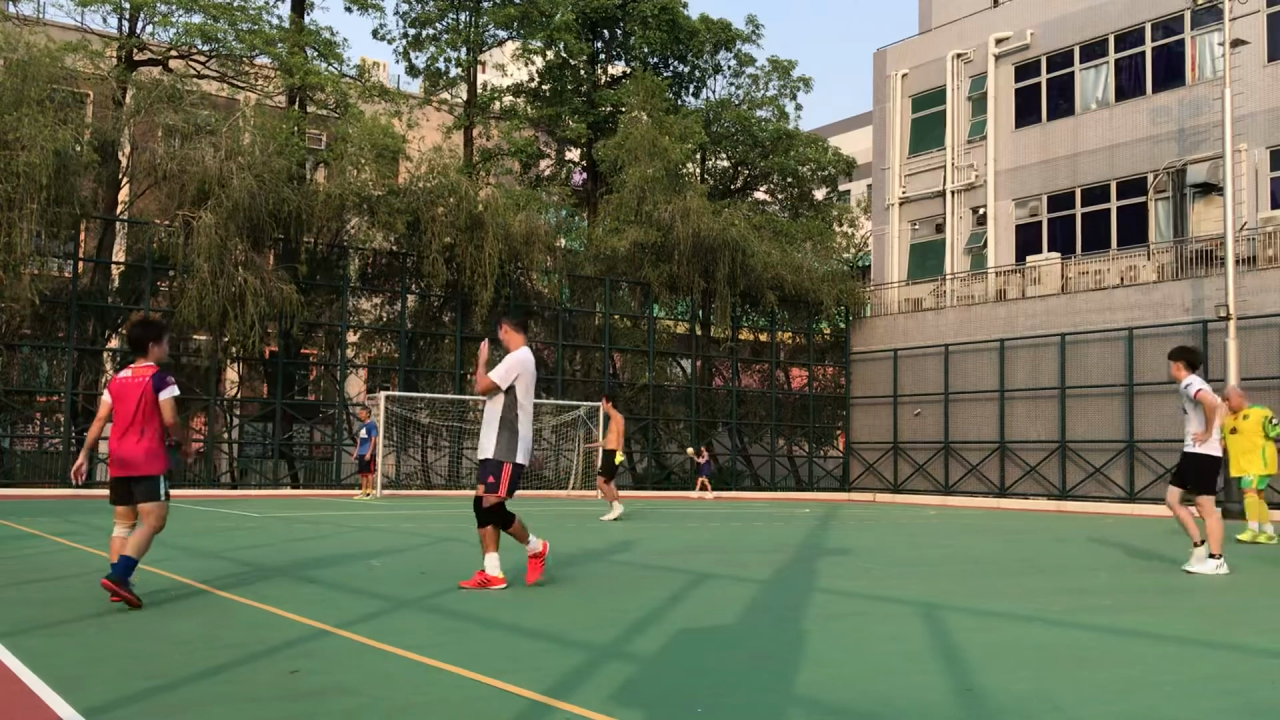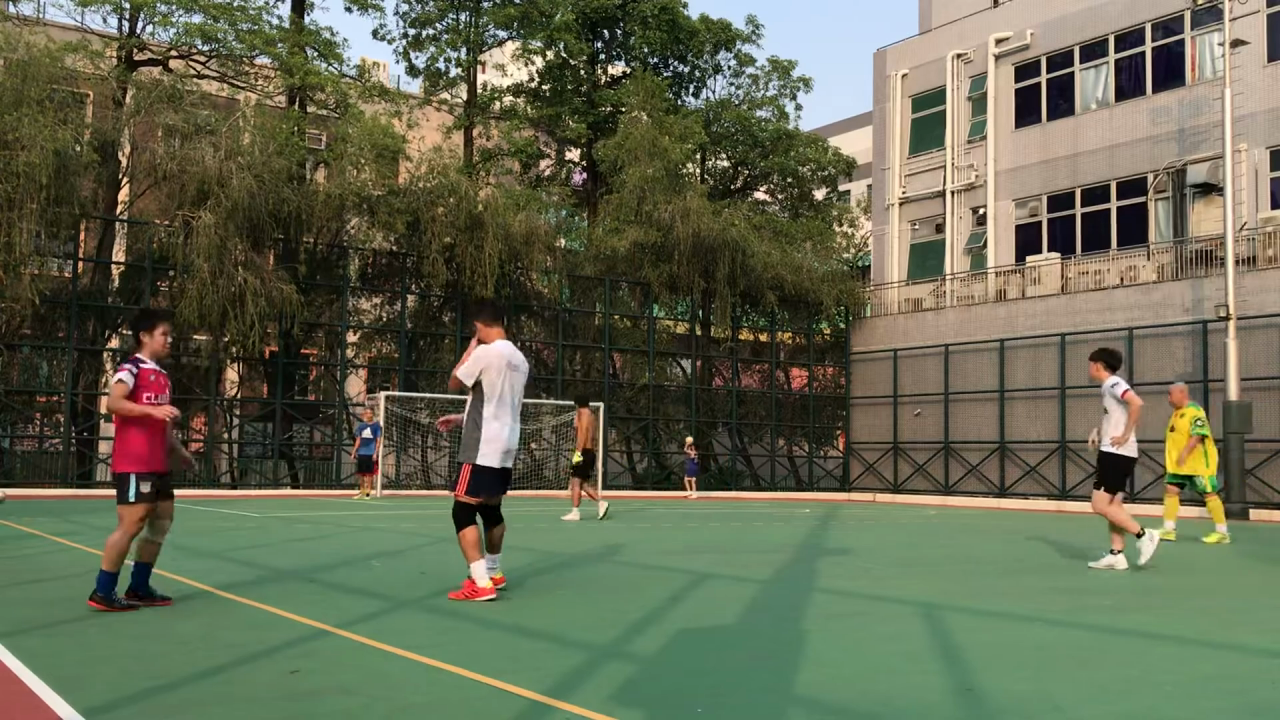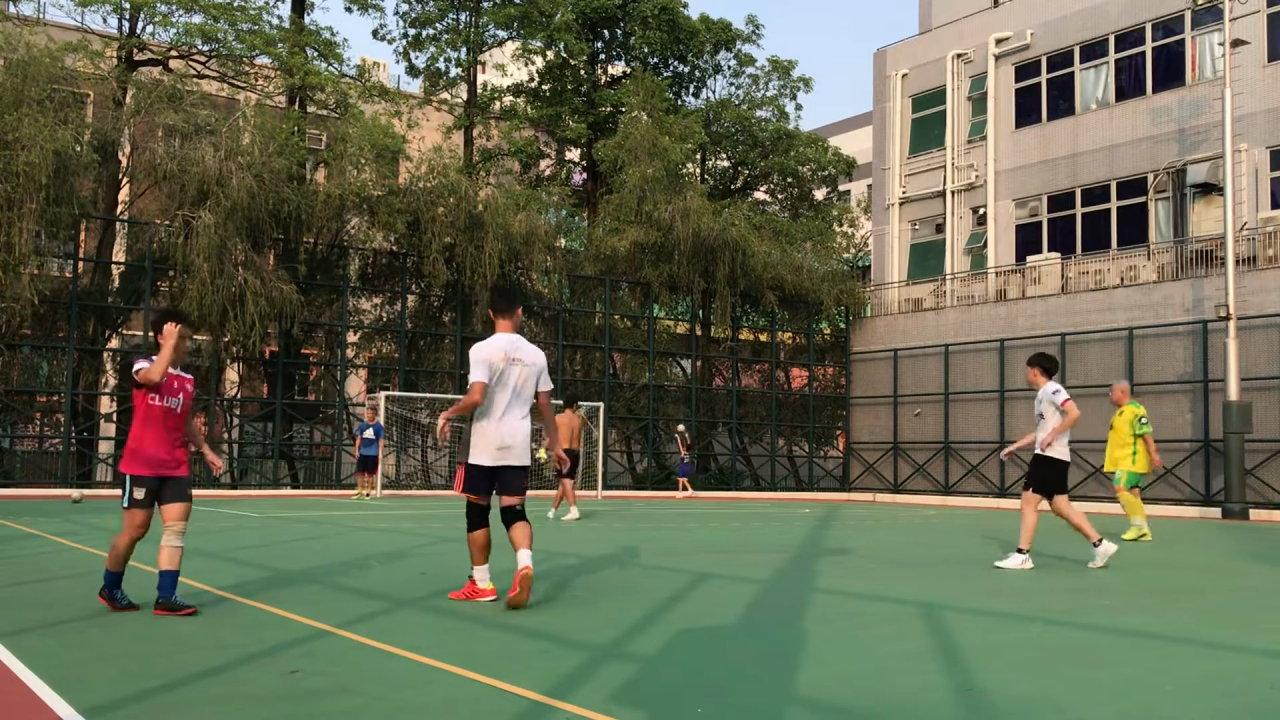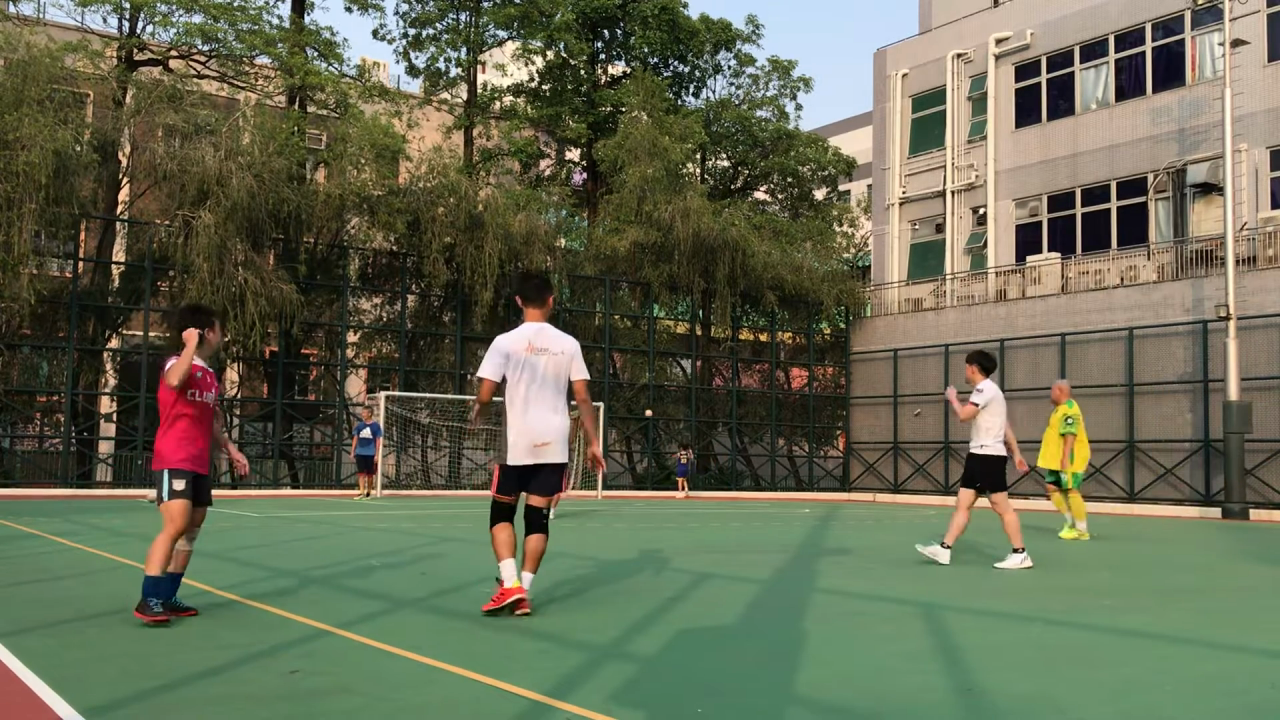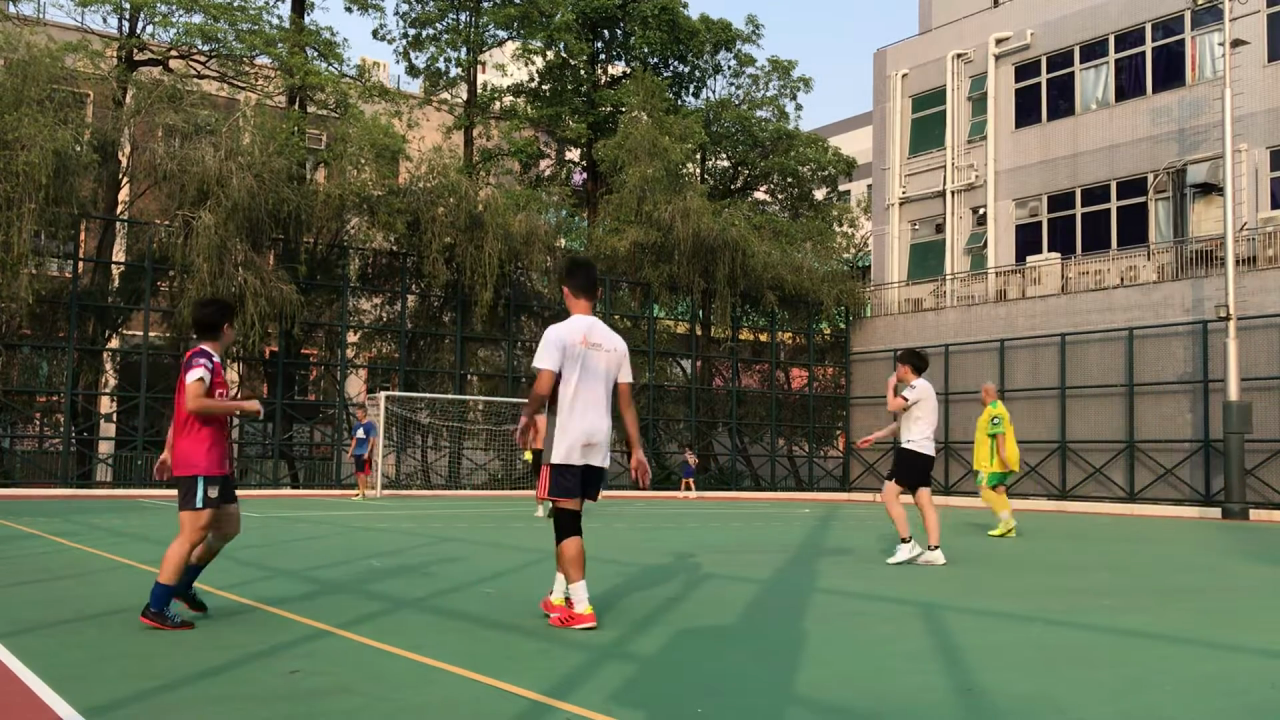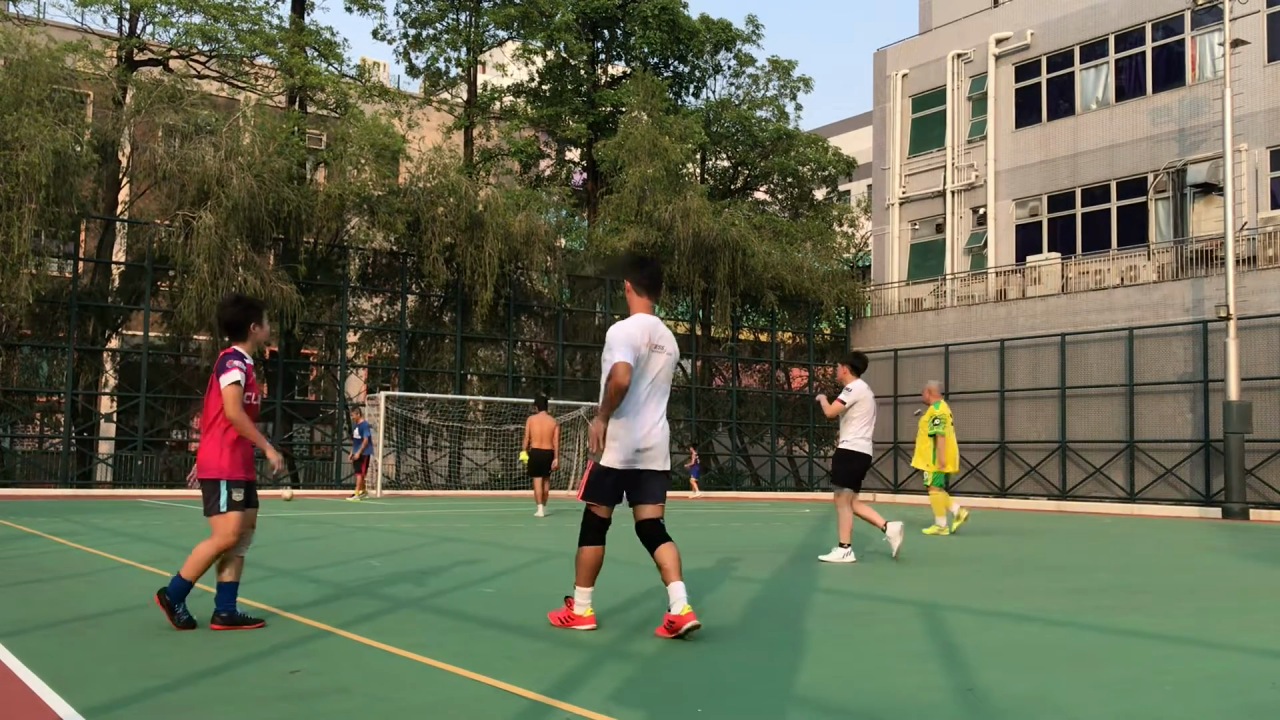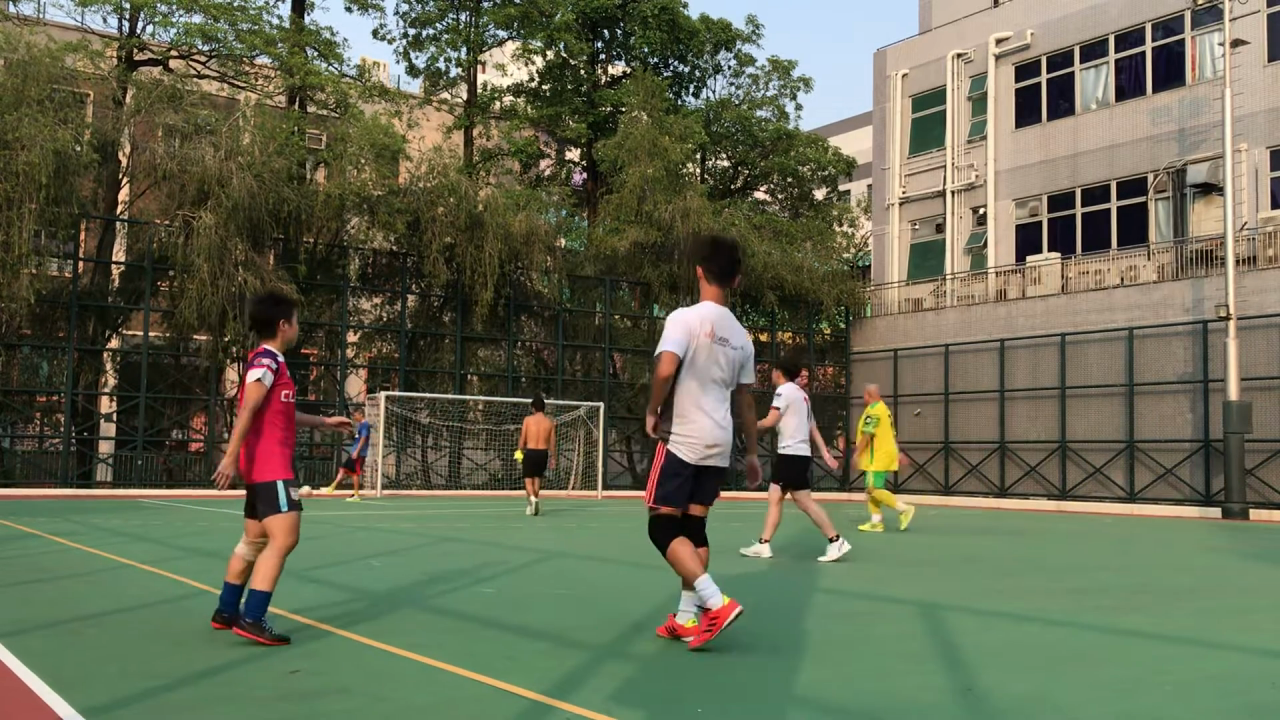
dt=0.4s
person 1, frame 1
left shoulder: (517, 358)
right shoulder: (522, 360)
left elbow: (482, 387)
left wrist: (482, 359)
left hip: (507, 448)
right hip: (494, 446)
left knee: (492, 506)
right knee: (482, 505)
left ankle: (536, 548)
right ankle: (492, 572)
person 1, frame 2
left shoulder: (487, 352)
right shoulder: (520, 359)
left elbow: (454, 383)
left wrist: (472, 346)
right wrist: (462, 418)
left hip: (483, 447)
right hip: (505, 446)
left knee: (463, 511)
right knee: (490, 509)
left ankle: (481, 583)
right ankle: (493, 572)
person 1, frame 3
left shoulder: (483, 349)
right shoulder: (536, 355)
left elbow: (476, 397)
right elbow: (545, 406)
left wrist: (448, 414)
right wrist: (555, 444)
left hip: (485, 446)
right hip: (519, 447)
left knee: (477, 512)
right knee: (514, 511)
left ankle: (481, 584)
right ankle: (524, 566)
person 1, frame 4
left shoulder: (505, 342)
right shoulder: (569, 344)
left elbow: (485, 395)
right elbow: (583, 398)
left wrist: (478, 408)
right wrist: (593, 442)
left hip: (518, 443)
right hip: (554, 444)
left knee: (501, 512)
right knee: (537, 516)
left ankle: (509, 584)
right ankle: (521, 592)
person 1, frame 5
left shoulder: (558, 332)
right shoulder: (616, 341)
left elbow: (543, 386)
right elbow: (626, 401)
left wrist: (527, 417)
right wrist: (637, 450)
left hip: (568, 441)
right hip: (600, 444)
left knee: (567, 520)
right knee: (570, 519)
left ankle: (581, 608)
right ankle: (559, 595)
person 1, frame 6
left shoulder: (624, 330)
right shoulder: (670, 340)
left elbow: (621, 377)
left wrist: (600, 418)
left hip: (619, 444)
right hip: (656, 447)
left knee: (594, 524)
right knee: (652, 527)
left ankle: (581, 609)
right ankle: (681, 608)
person 1, frame 7
left shoulder: (684, 318)
right shoulder: (742, 336)
left elbow: (665, 370)
right elbow: (745, 401)
left wrist: (653, 412)
right wrist: (752, 452)
left hip: (681, 438)
right hip: (718, 443)
left knee: (663, 528)
right knee: (693, 527)
left ankle: (717, 603)
right ankle: (686, 617)
person 2, frame 1
left shoulder: (117, 380)
right shoulder: (161, 378)
left elbow: (100, 420)
right elbow: (170, 420)
left wrist: (84, 456)
right wrist: (185, 444)
left hip: (120, 462)
right hip: (148, 462)
left knee: (123, 524)
right knee: (152, 522)
left ankle: (119, 583)
right ankle: (118, 576)
person 2, frame 2
left shoulder: (159, 374)
right shoulder: (130, 367)
right elbow: (113, 403)
left wrist: (180, 448)
right wrist: (152, 410)
left hip: (154, 462)
right hip: (134, 462)
left knee: (162, 521)
right knee: (131, 525)
left ankle: (139, 587)
right ankle: (102, 592)
person 2, frame 3
left shoulder: (188, 380)
right shoulder: (144, 366)
right elbow: (156, 376)
left wrist: (206, 451)
right wrist: (171, 343)
left hip: (176, 467)
right hip: (142, 464)
left knee: (175, 528)
right knee: (134, 530)
left ankle: (166, 597)
right ankle: (110, 588)
person 2, frame 4
left shoulder: (211, 374)
right shoulder: (176, 362)
right elbow: (174, 381)
left wrist: (231, 449)
right wrist: (190, 344)
left hip: (200, 463)
right hip: (174, 460)
left knee: (191, 531)
right knee: (175, 527)
left ankle: (167, 598)
right ankle: (149, 600)
person 2, frame 5
left shoulder: (206, 361)
right shoulder: (201, 360)
left elbow: (181, 413)
right elbow: (194, 404)
left wrist: (169, 451)
right wrist: (242, 405)
left hip: (212, 463)
right hip: (199, 464)
left knee: (228, 526)
right knee: (194, 534)
left ankle: (182, 583)
right ankle: (156, 607)
person 2, frame 6
left shoulder: (239, 362)
right shoulder: (234, 361)
right elbow: (233, 412)
left wrist: (203, 457)
right wrist: (268, 448)
left hip: (237, 467)
right hip: (224, 467)
left knee: (242, 534)
right knee: (226, 537)
left ankle: (225, 610)
right ankle: (173, 595)
person 2, frame 7
left shoulder: (271, 362)
right shoulder: (266, 360)
right elbow: (247, 410)
left wrist: (325, 421)
right wrist: (230, 456)
left hip: (265, 468)
right hip: (270, 467)
left knee: (255, 539)
right knee: (284, 539)
left ankle: (227, 610)
right ankle: (252, 618)
person 3, frame 1
left shoulder: (1189, 384)
right shoulder: (1193, 384)
left elbow: (1211, 402)
right elbow: (1221, 408)
left wrist: (1208, 433)
right wrist: (1214, 433)
left hip: (1201, 454)
right hip: (1195, 453)
left knee: (1206, 508)
right knee: (1172, 500)
left ankle: (1216, 560)
right ankle: (1200, 546)
person 3, frame 2
left shoulder: (1112, 383)
right shoulder: (1111, 386)
left elbow: (1137, 403)
left wrist: (1126, 435)
right wrist: (1098, 431)
left hip: (1116, 454)
right hip: (1111, 453)
left knee: (1101, 505)
right knee: (1112, 505)
left ankle: (1144, 536)
right ankle: (1116, 555)
person 3, frame 3
left shoulder: (1052, 390)
right shoulder: (1043, 395)
left elbow: (1074, 413)
left wrist: (1051, 436)
right wrist: (1015, 446)
left hip: (1049, 457)
right hip: (1047, 456)
left knee: (1028, 504)
right knee: (1062, 508)
left ankle: (1022, 555)
right ankle: (1101, 546)
person 3, frame 4
left shoulder: (984, 388)
right shoulder: (988, 389)
left elbow: (963, 415)
right elbow: (1006, 427)
left wrist: (952, 398)
right wrist: (1016, 454)
left hip: (988, 455)
right hip: (979, 455)
left knee: (1002, 506)
right knee: (962, 504)
left ankle: (1020, 555)
right ankle: (944, 549)
person 3, frame 5
left shoulder: (919, 386)
right shoulder: (918, 388)
left elbow: (892, 407)
right elbow: (902, 423)
left wrist: (891, 386)
right wrist: (875, 437)
left hip: (915, 452)
right hip: (922, 453)
left knee: (889, 496)
right knee: (924, 503)
left ankle: (907, 543)
right ankle: (934, 551)
person 3, frame 6
left shoulder: (854, 388)
right shoulder: (860, 390)
left elbow: (830, 412)
left wrist: (822, 399)
right wrist: (838, 451)
left hip: (851, 451)
right hip: (860, 452)
left knee: (842, 501)
right knee: (851, 503)
left ankle: (844, 549)
right ankle: (889, 528)
person 3, frame 7
left shoulder: (784, 391)
right shoulder: (800, 393)
left elbow: (770, 422)
right elbow: (813, 428)
left wrist: (755, 425)
right wrist: (825, 454)
left hip: (792, 454)
right hip: (793, 454)
left knee: (805, 502)
right knee: (773, 499)
left ankle: (836, 542)
right ankle: (763, 544)
